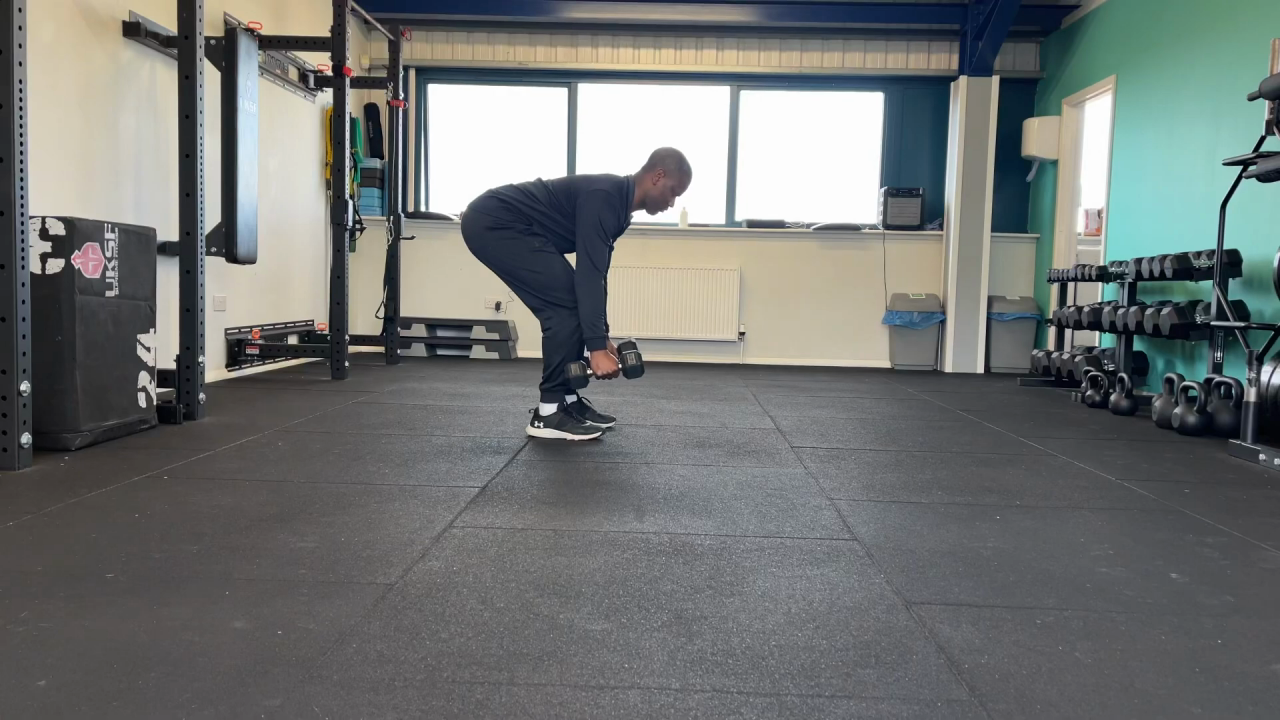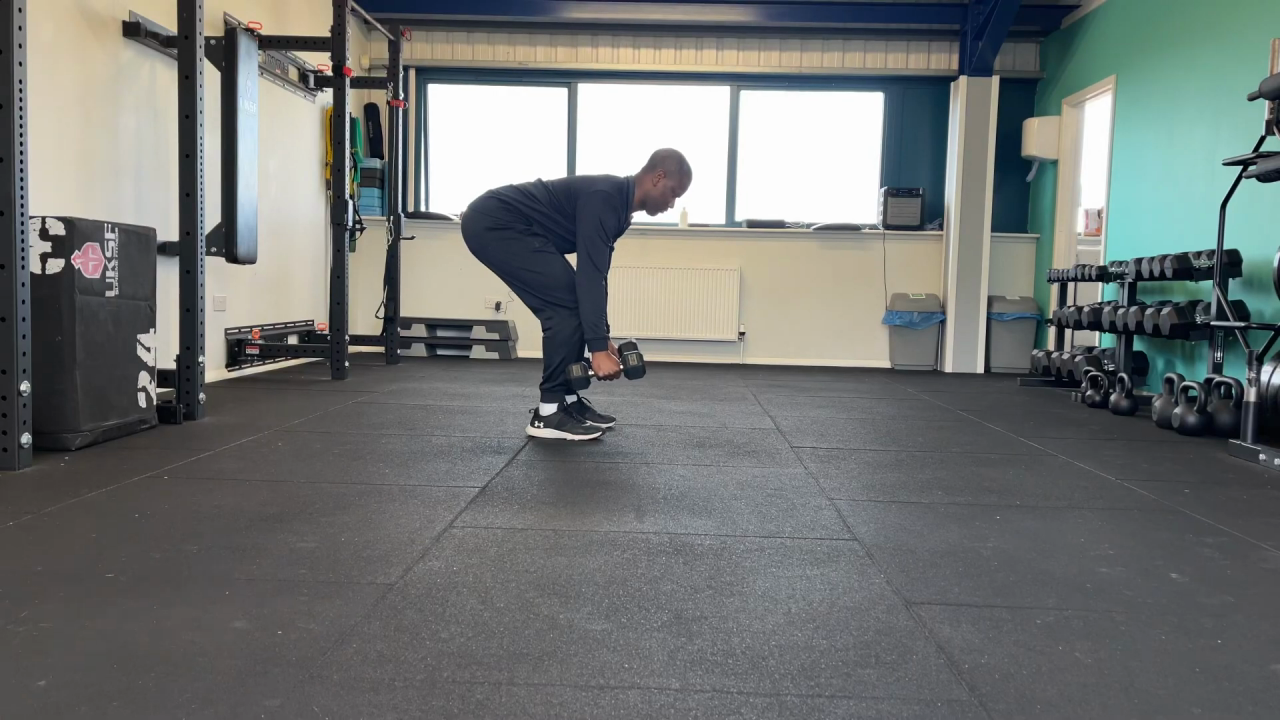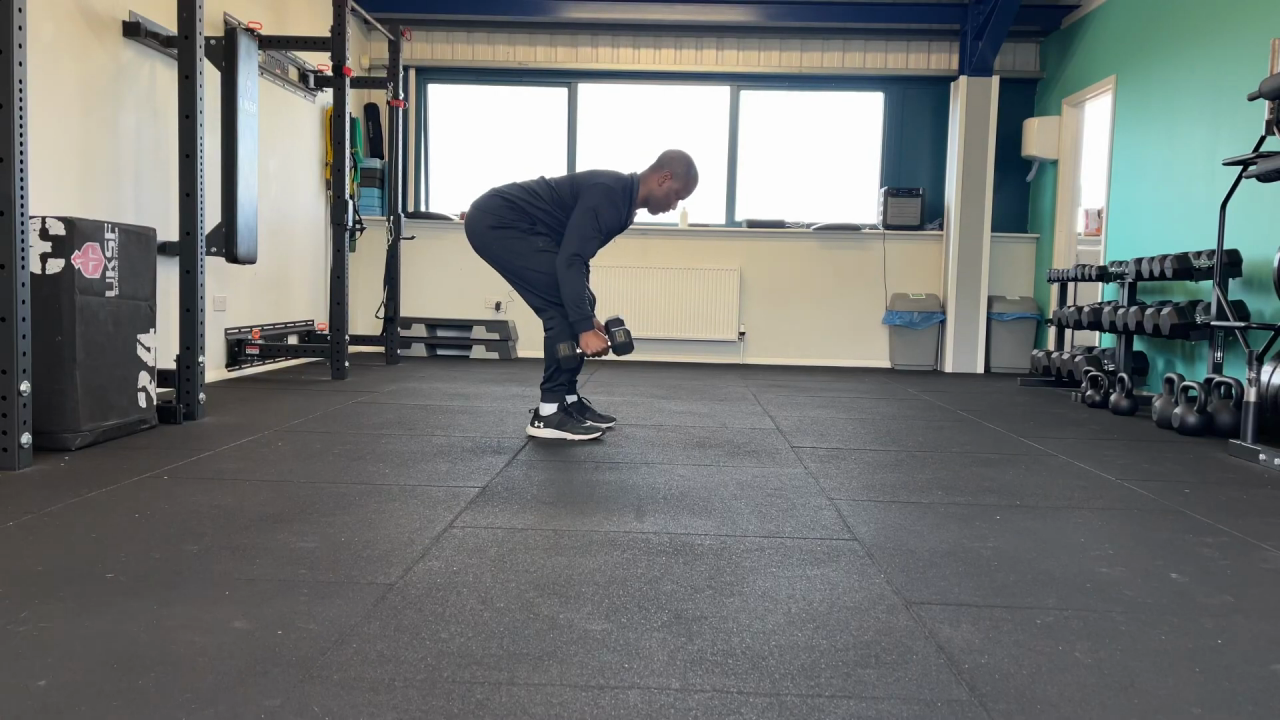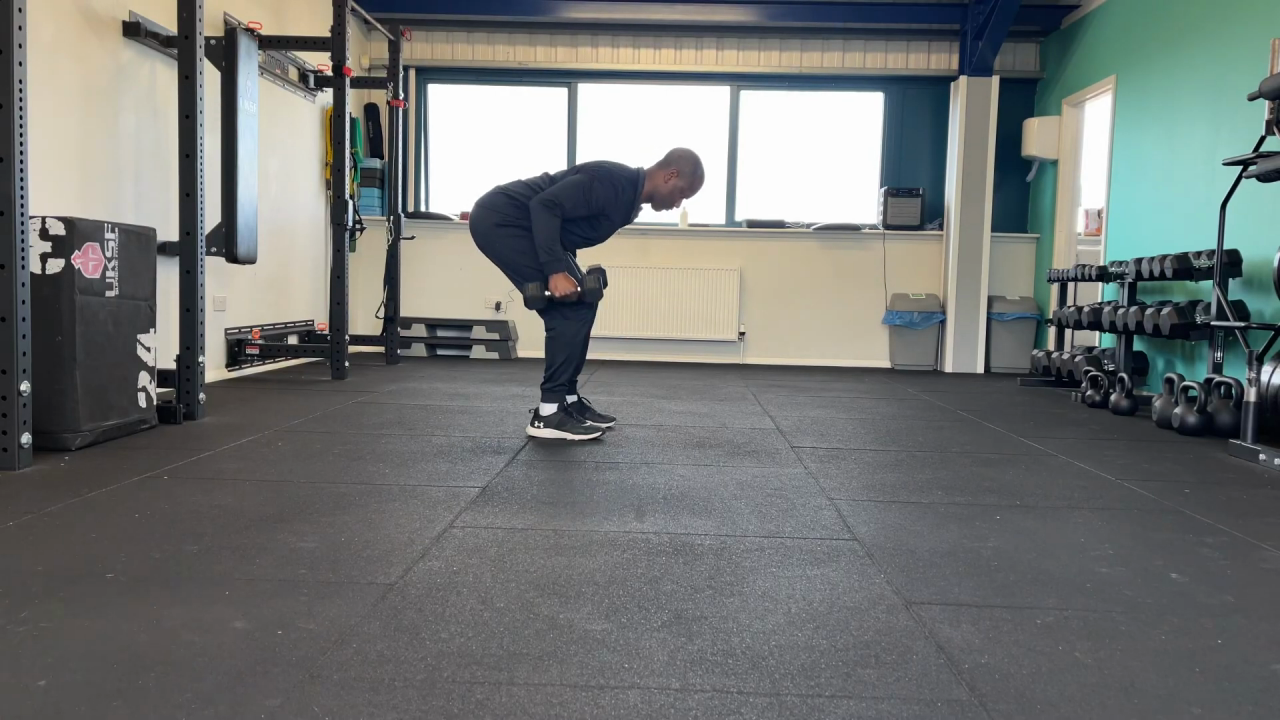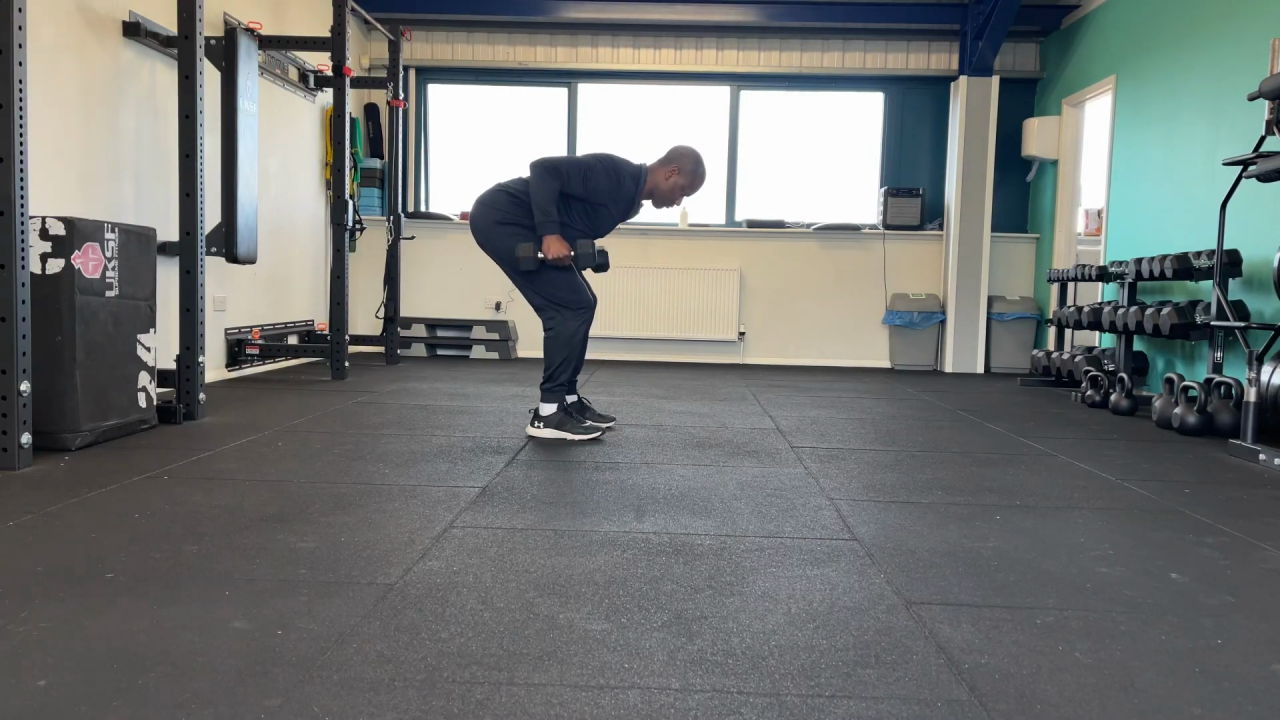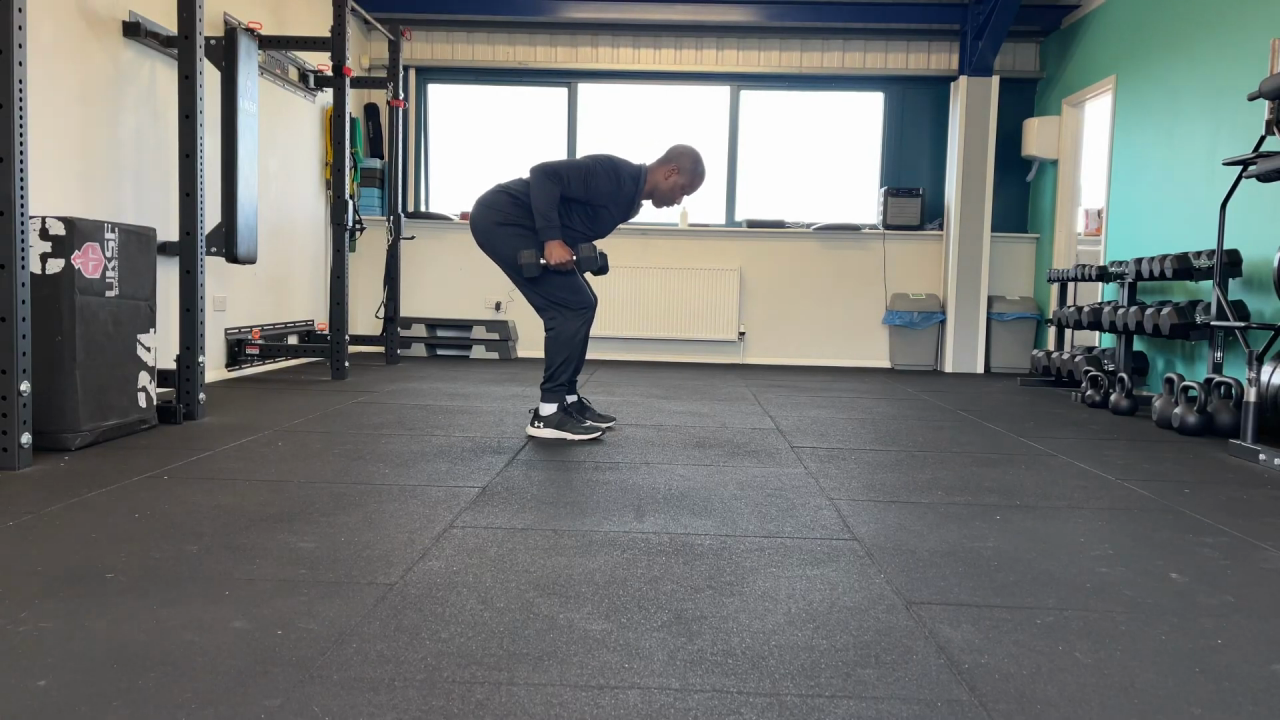
dt=0.4s
person 1, frame 1
left shoulder: (618, 204)
right shoulder: (604, 198)
left elbow: (596, 273)
right elbow: (588, 274)
left wrist: (601, 338)
right wrist: (596, 347)
left hip: (502, 225)
right hip: (493, 223)
left knee: (570, 304)
right knee: (566, 306)
left ankle: (566, 401)
right ankle: (548, 413)
person 1, frame 2
left shoulder: (618, 204)
right shoulder: (605, 199)
left elbow: (594, 274)
right elbow: (590, 275)
left wrist: (602, 338)
right wrist: (598, 348)
left hip: (501, 225)
right hip: (493, 223)
left knee: (569, 304)
right knee: (567, 305)
left ankle: (565, 400)
right ankle: (549, 413)
person 1, frame 3
left shoulder: (622, 202)
right shoulder: (609, 195)
left elbow: (575, 256)
right elbow: (569, 260)
left wrist: (588, 319)
right wrist: (584, 328)
left hip: (507, 224)
right hip: (496, 222)
left knee: (576, 307)
right knee: (569, 311)
left ankle: (567, 400)
right ankle: (549, 413)
person 1, frame 4
left shoulder: (628, 199)
right shoulder: (614, 183)
right elbow: (545, 205)
left wrist: (565, 270)
right wrist: (555, 272)
left hip: (510, 221)
right hip: (499, 219)
left knee: (579, 304)
right knee: (572, 307)
left ankle: (566, 400)
right ankle: (549, 413)
person 1, frame 5
left shoulder: (630, 198)
right shoulder: (615, 175)
right elbow: (543, 168)
right wrist: (550, 233)
left hip: (514, 221)
right hip: (499, 217)
left knee: (580, 304)
right knee: (571, 306)
left ankle: (566, 400)
right ankle: (548, 413)
person 1, frame 6
left shoulder: (630, 198)
right shoulder: (615, 175)
right elbow: (545, 174)
right wrist: (552, 239)
left hip: (516, 222)
right hip: (500, 217)
left knee: (580, 304)
right knee: (572, 306)
left ankle: (567, 400)
right ankle: (548, 414)
